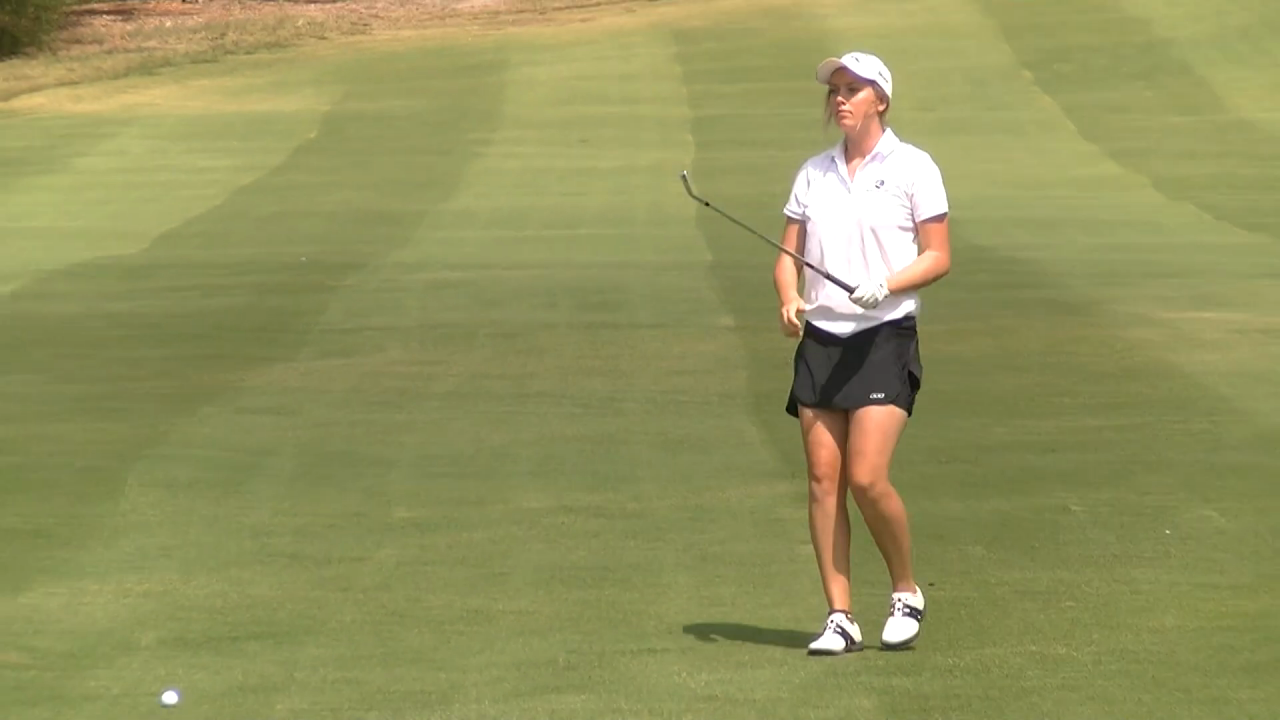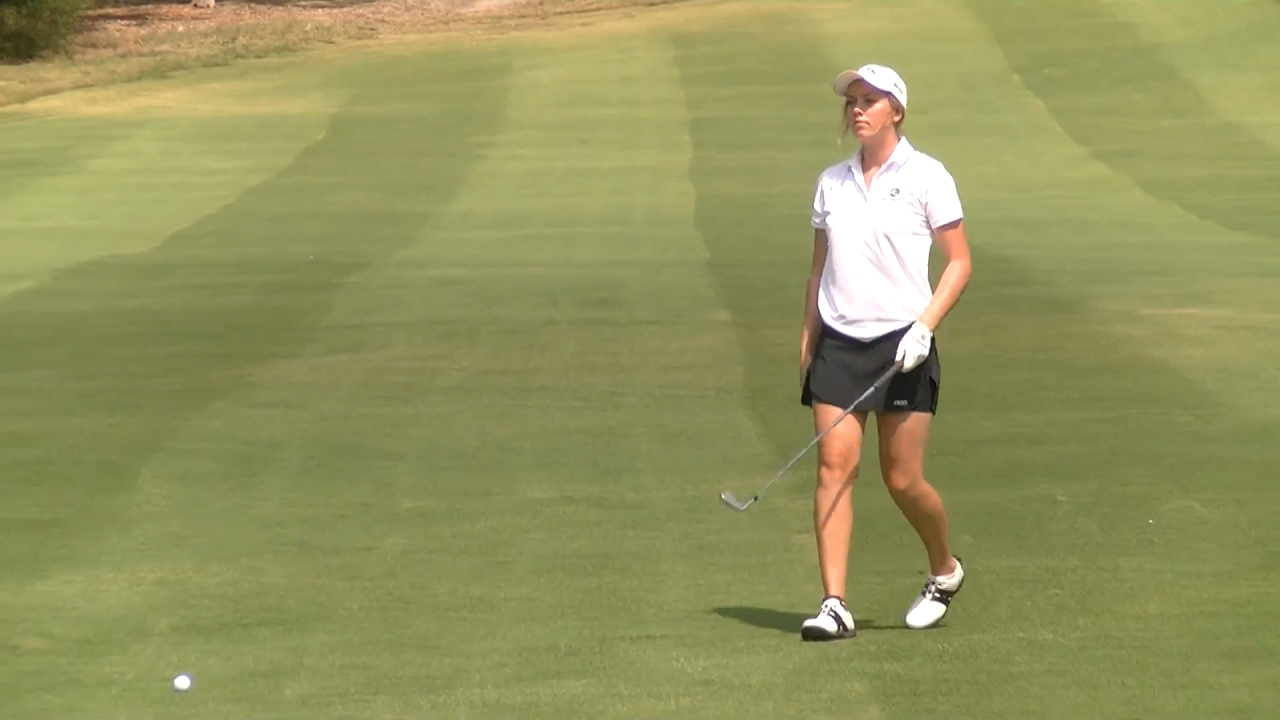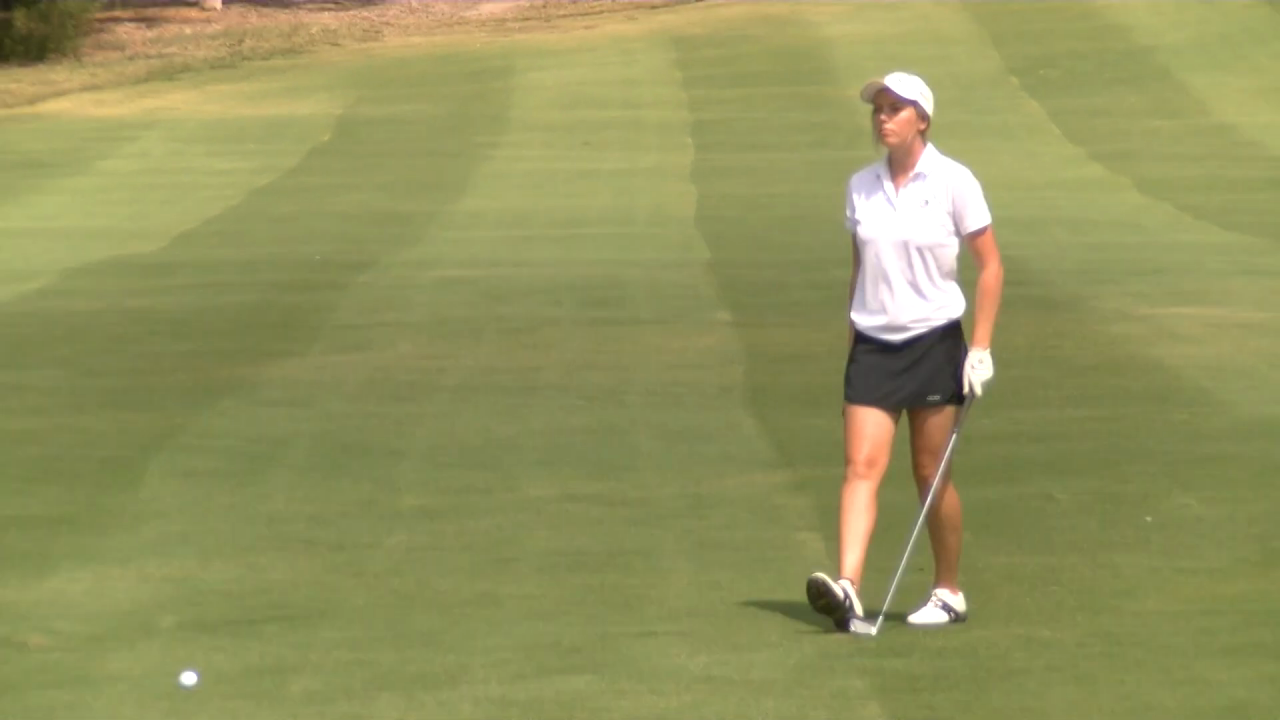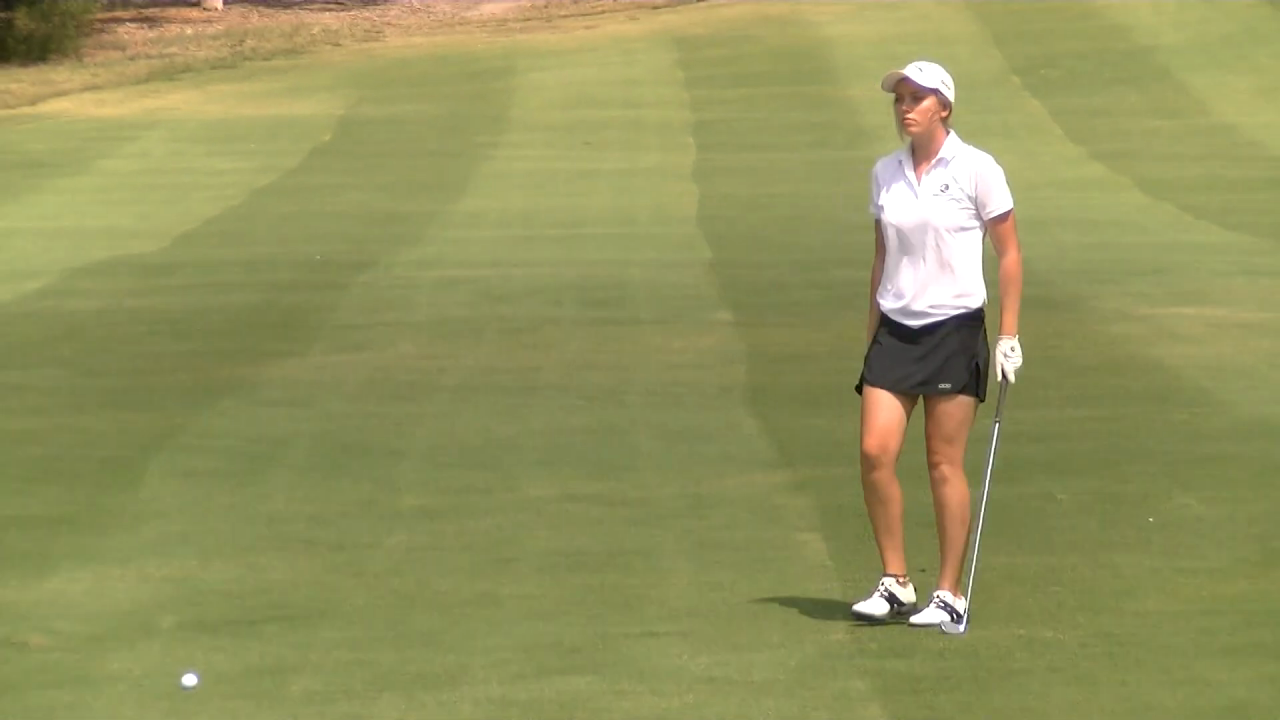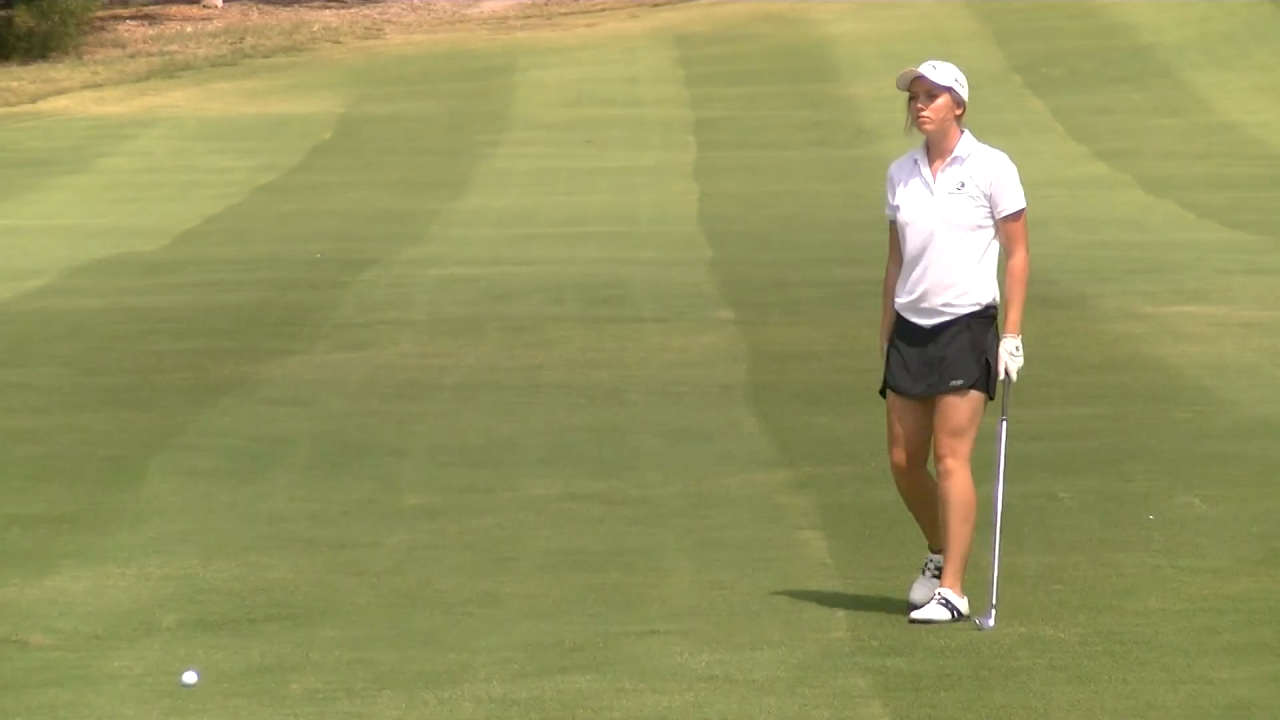
dt=0.2s
person 1, frame 1
left shoulder: (913, 166)
right shoulder: (812, 173)
left elbow: (938, 257)
right elbow: (788, 258)
left wrist: (888, 285)
right wrist: (789, 303)
left hip: (882, 343)
right hip: (820, 343)
left knee: (867, 479)
right knee: (823, 480)
left ankle: (906, 590)
right ankle: (839, 617)
person 1, frame 2
left shoulder: (926, 175)
right shoulder: (831, 181)
left elbow: (958, 262)
left wrist: (925, 325)
right wrist: (806, 344)
left hip: (903, 346)
right hip: (839, 345)
left knee: (903, 481)
right knee: (832, 470)
left ankle: (944, 572)
right ankle: (834, 604)
person 1, frame 3
left shoulder: (955, 182)
right shoulder: (860, 185)
left elbow: (989, 268)
left wrist: (981, 348)
right wrist: (850, 341)
left hip: (934, 344)
right hip: (872, 347)
left knee: (930, 473)
right knee: (862, 468)
left ankle: (948, 592)
right ankle: (847, 586)
person 1, frame 4
left shoulder: (977, 169)
right shoulder: (885, 172)
left elbow: (1009, 255)
left wrist: (1009, 334)
right wrist: (870, 330)
left hip: (955, 330)
right hip: (895, 331)
left knee: (943, 464)
right knee: (874, 453)
left ankle: (949, 592)
right ankle: (894, 581)
person 1, frame 5
left shoulder: (992, 167)
right shoulder: (900, 172)
left elbow: (1017, 255)
left wrist: (1012, 333)
right wrist: (885, 331)
left hip: (968, 329)
right hip: (912, 332)
left knee: (951, 459)
right knee: (904, 463)
left ankle: (951, 590)
right ankle: (939, 556)
